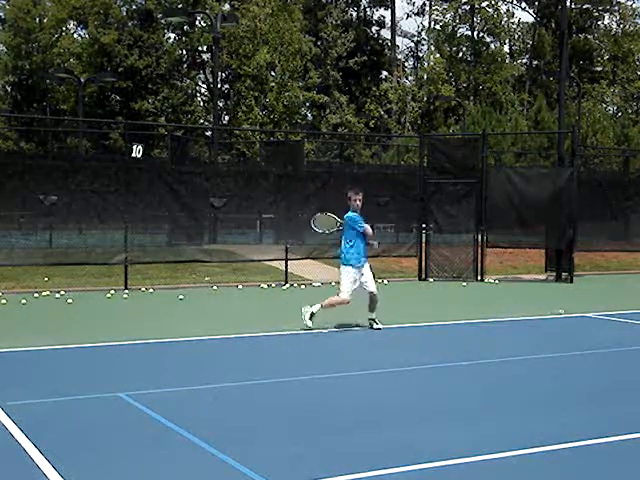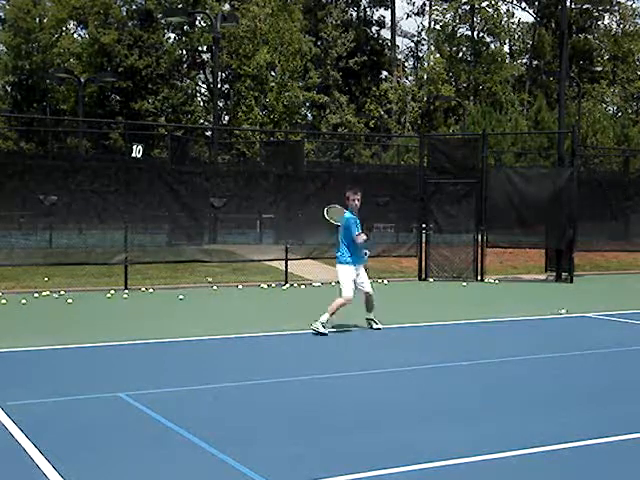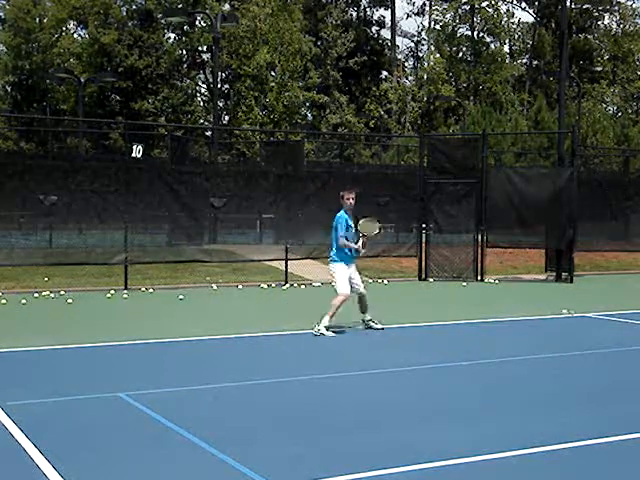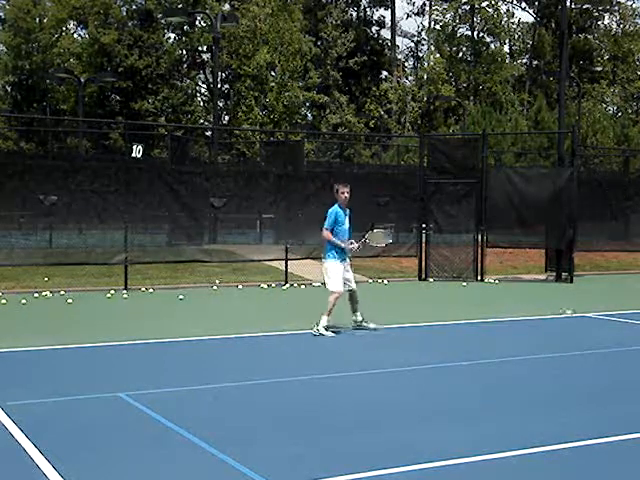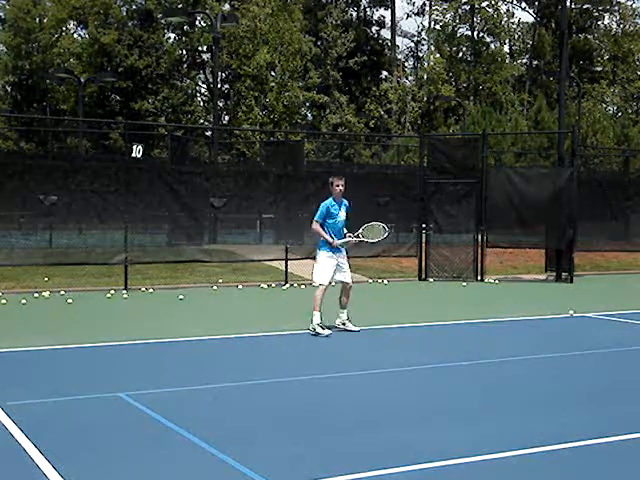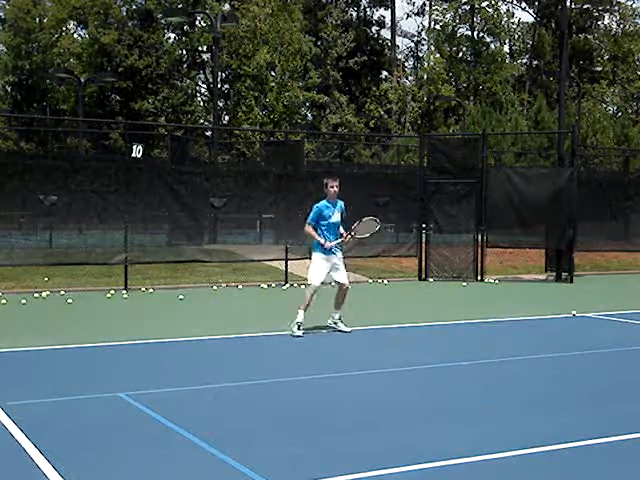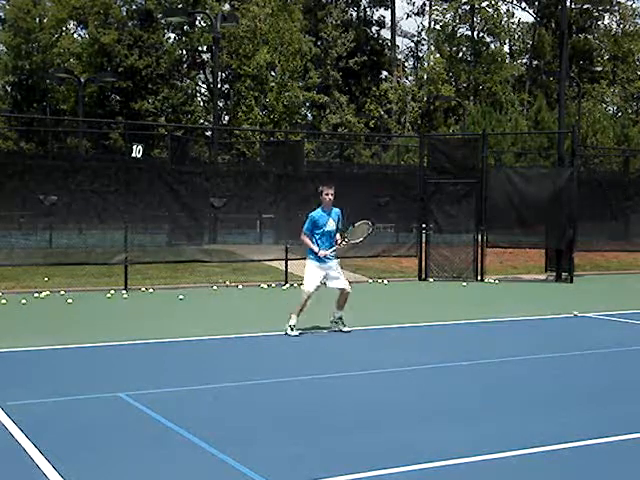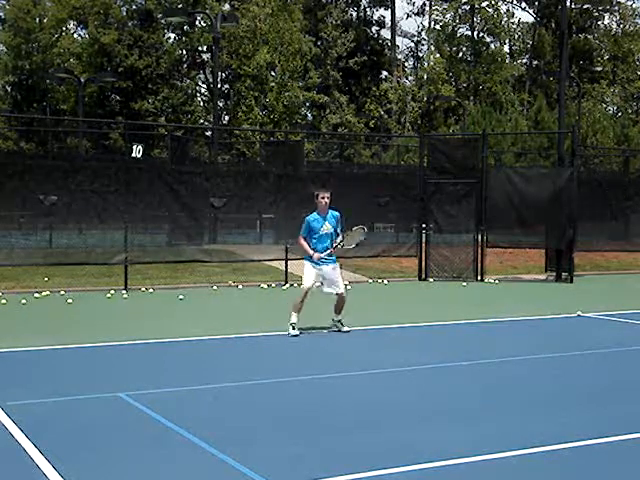
dt=0.1s
person 1, frame 1
left shoulder: (358, 218)
right shoulder: (351, 217)
right elbow: (369, 233)
left wrist: (369, 242)
right wrist: (369, 234)
left hip: (362, 263)
right hip: (350, 264)
left knee: (373, 293)
right knee: (344, 299)
left ankle: (372, 318)
right ankle: (312, 310)
person 1, frame 2
left shoulder: (354, 217)
right shoulder: (350, 218)
right elbow: (360, 239)
left wrist: (362, 250)
right wrist: (363, 237)
left hip: (357, 264)
right hip: (346, 264)
left knee: (369, 293)
right knee: (347, 297)
left ankle: (370, 319)
right ankle: (320, 322)
person 1, frame 3
left shoulder: (349, 217)
right shoulder: (341, 217)
right elbow: (341, 242)
left wrist: (357, 246)
right wrist: (356, 246)
left hip: (349, 263)
right hip: (338, 262)
left knee: (361, 292)
right knee: (344, 294)
left ankle: (367, 320)
right ankle: (322, 325)
person 1, frame 4
left shoulder: (346, 212)
right shoulder: (334, 211)
right elbow: (325, 234)
left wrist: (349, 242)
right wrist: (343, 245)
left hip: (343, 258)
right hip: (332, 259)
left knee: (352, 290)
right knee: (337, 292)
left ankle: (358, 320)
right ankle: (320, 326)
person 1, frame 5
left shoulder: (345, 204)
right shoulder: (326, 205)
right elbow: (314, 225)
left wrist: (345, 233)
right wrist: (330, 240)
left hip: (340, 252)
right hip: (326, 252)
left knee: (347, 284)
right knee: (323, 285)
left ankle: (342, 320)
right ankle: (315, 323)
person 1, frame 6
left shoulder: (341, 205)
right shoulder: (319, 207)
right elbow: (307, 227)
left wrist: (343, 232)
right wrist: (323, 242)
left hip: (336, 253)
right hip: (321, 254)
left knee: (344, 285)
right knee: (313, 286)
left ankle: (334, 320)
right ankle: (298, 321)
person 1, frame 7
left shoulder: (337, 212)
right shoulder: (314, 216)
right elbow: (303, 236)
left wrist: (338, 238)
right wrist: (317, 250)
left hip: (331, 260)
right hip: (315, 261)
left knee: (346, 289)
right knee: (308, 291)
left ankle: (336, 320)
right ankle: (292, 324)
person 1, frame 8
left shoulder: (335, 216)
right shoulder: (310, 220)
right elbow: (301, 239)
right wrist: (311, 253)
left hip: (330, 263)
right hip: (312, 262)
left knee: (342, 294)
right knee: (306, 288)
left ankle: (336, 321)
right ankle: (293, 322)
